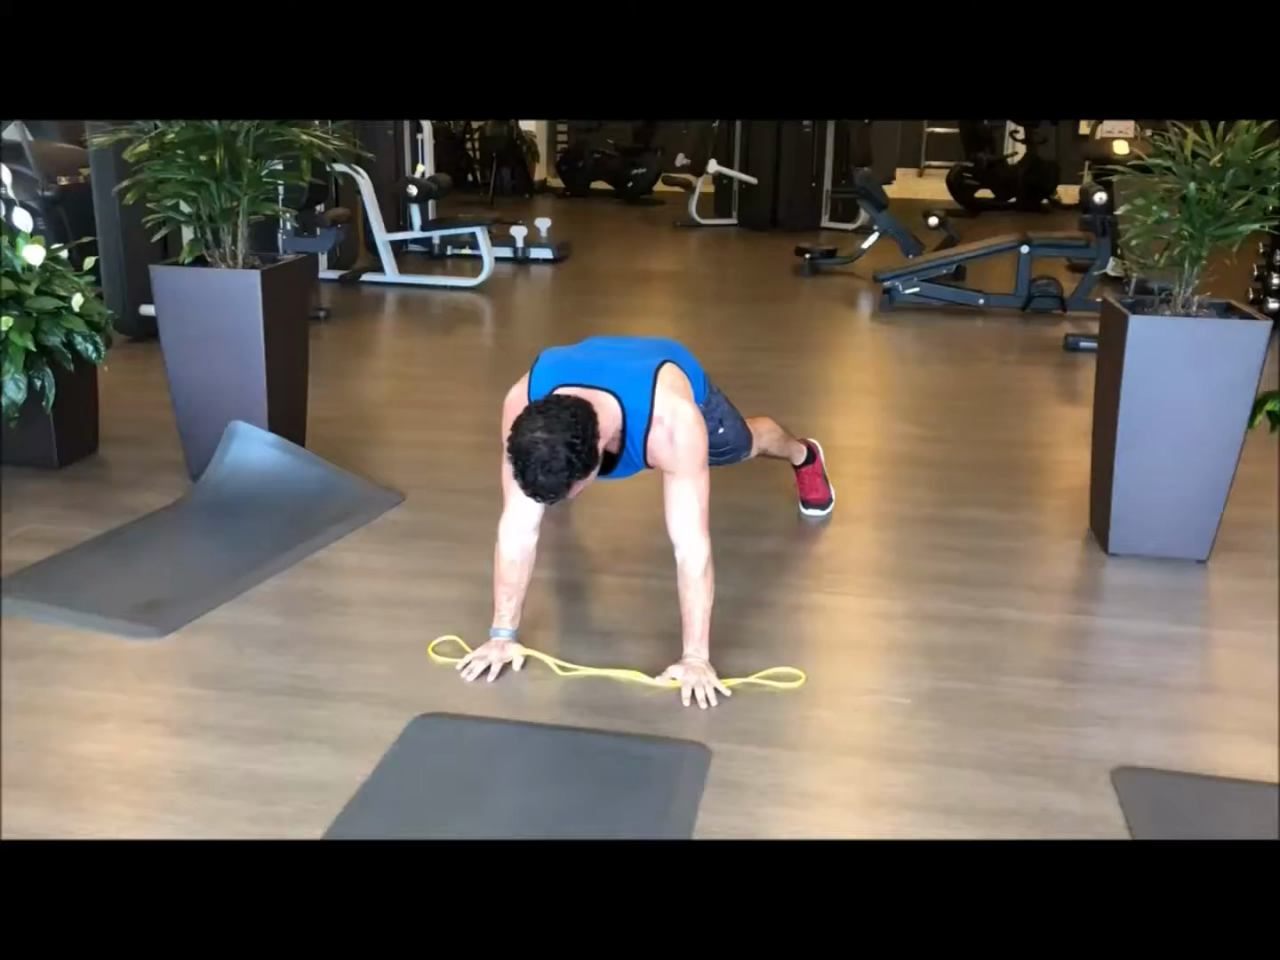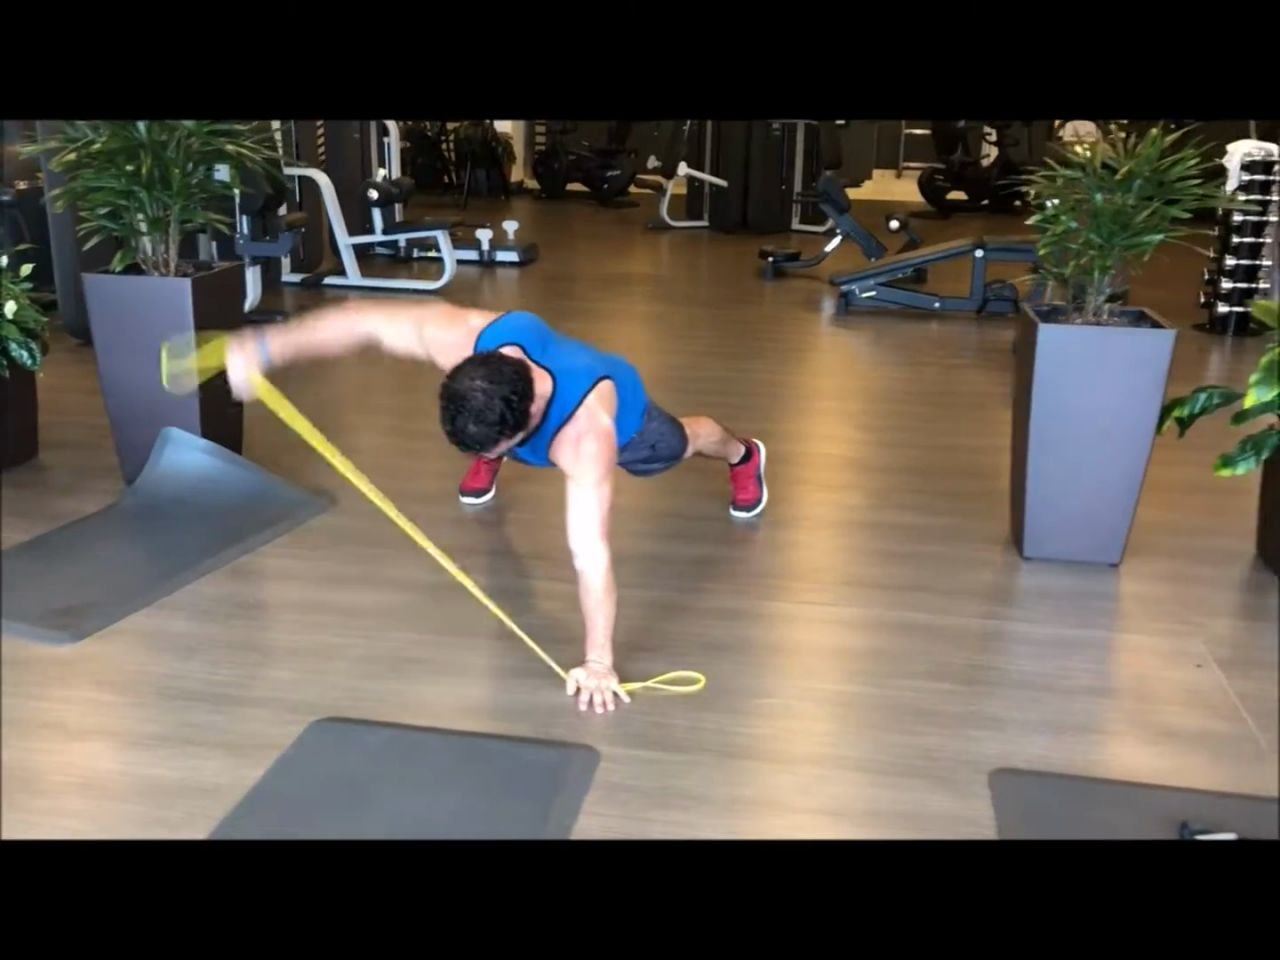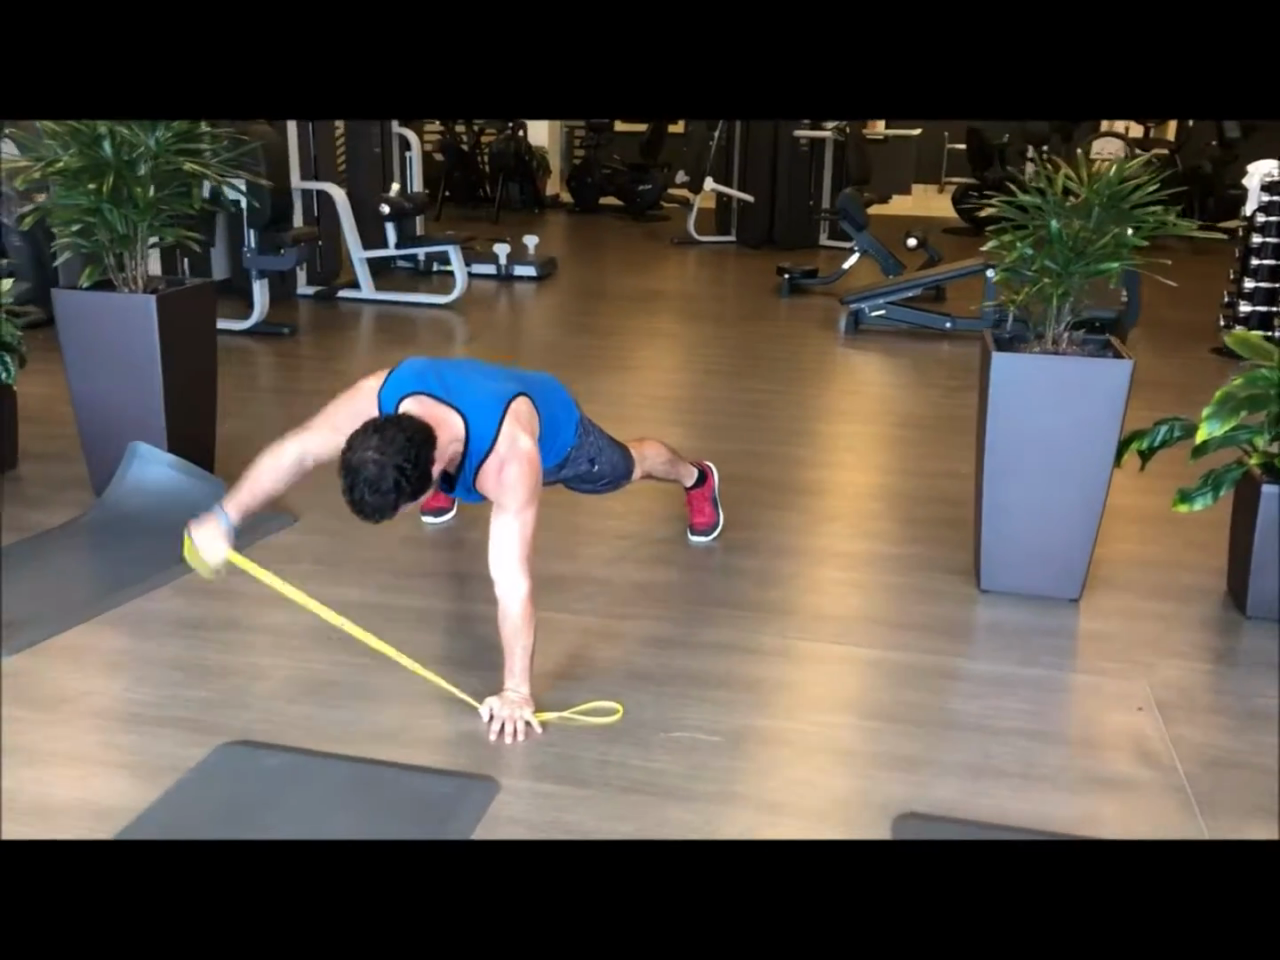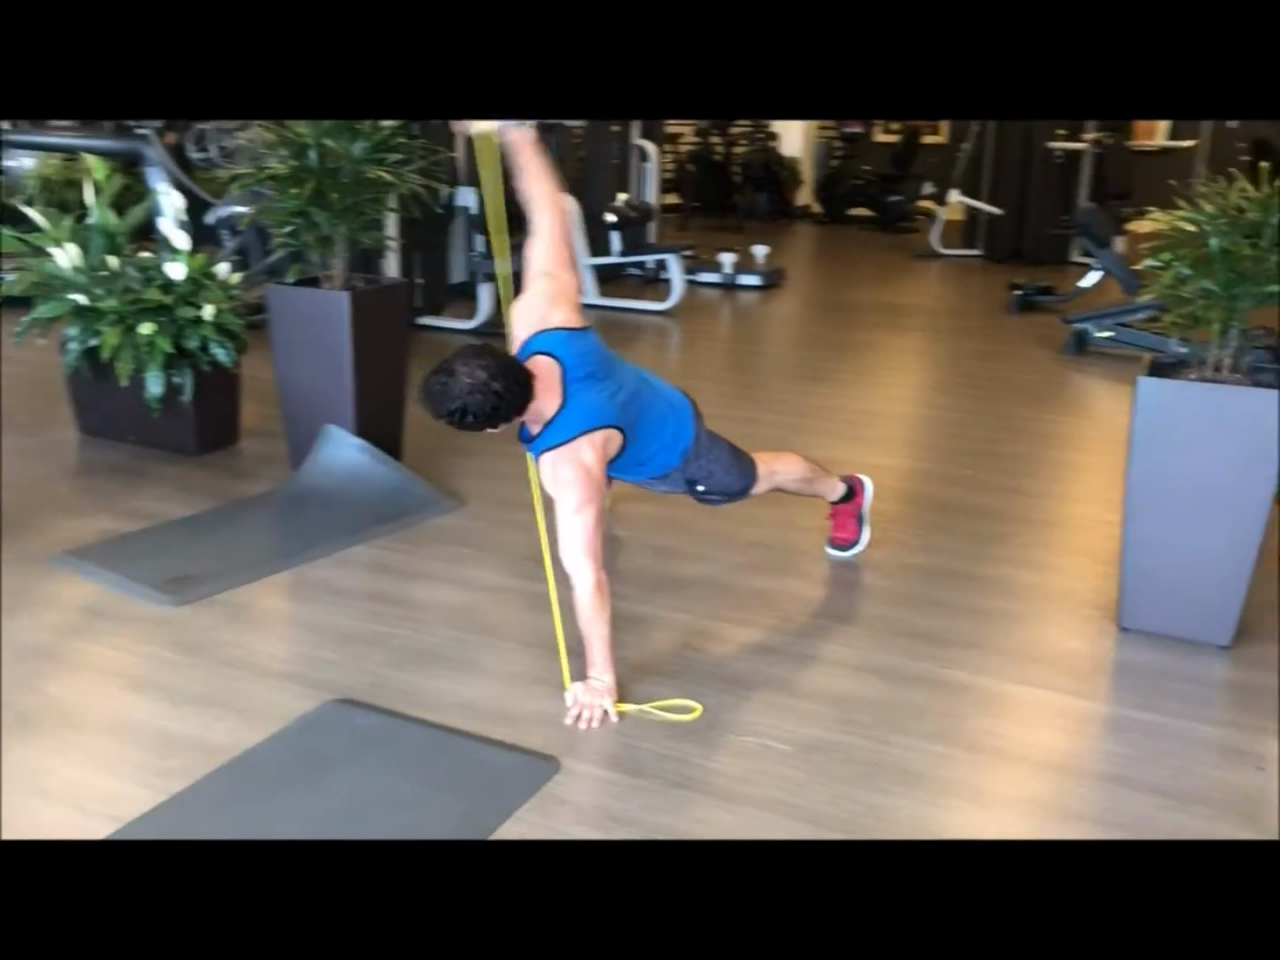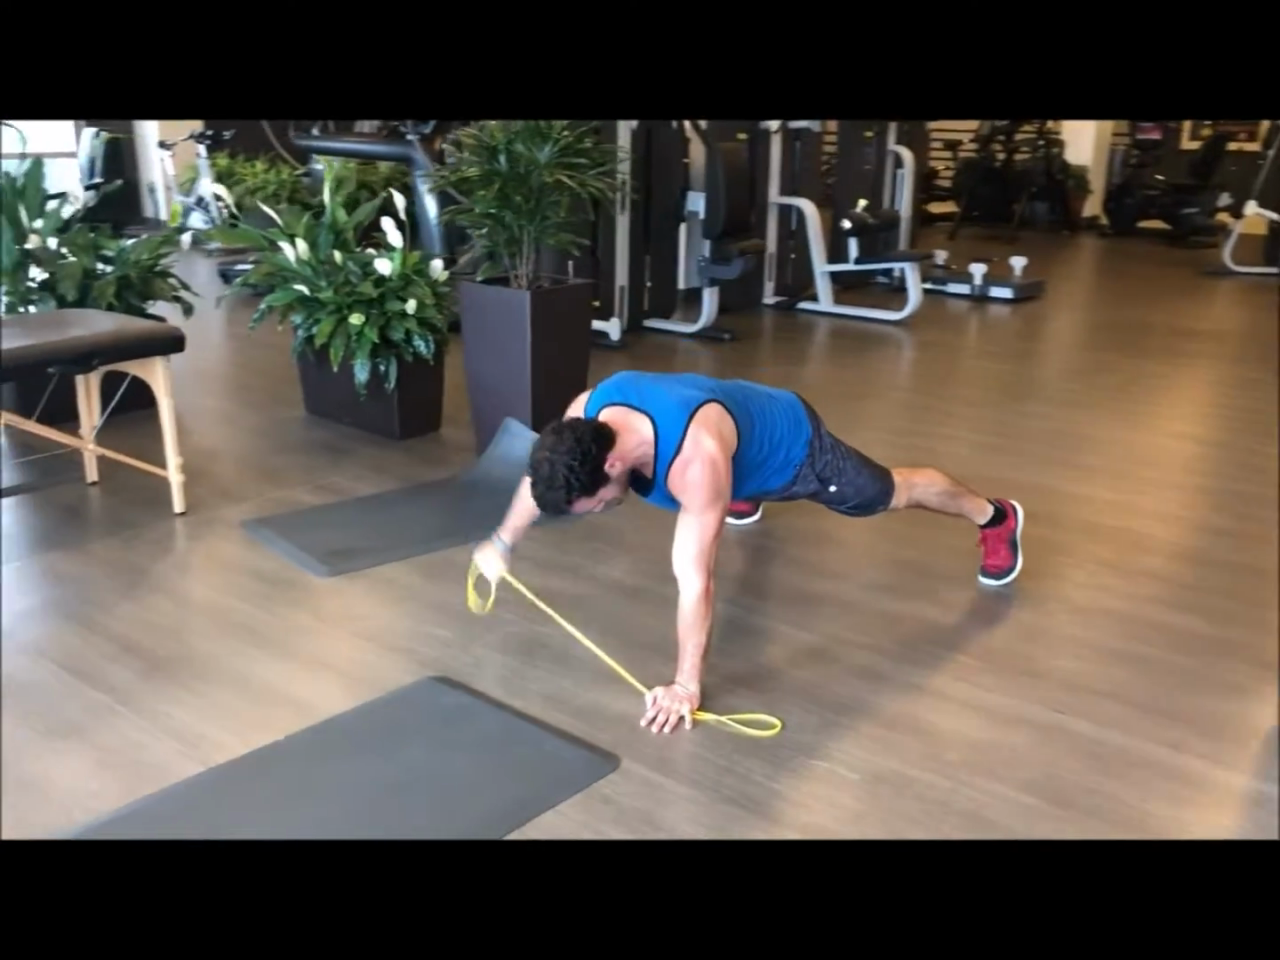
dt=1s
person 1, frame 1
left shoulder: (672, 424)
right shoulder: (523, 406)
left elbow: (691, 545)
right elbow: (518, 528)
left wrist: (695, 657)
right wrist: (502, 634)
left hip: (684, 382)
left knee: (745, 444)
left ankle: (803, 455)
person 1, frame 2
left shoulder: (589, 426)
right shoulder: (480, 341)
left elbow: (591, 552)
right elbow: (367, 324)
left wrist: (599, 664)
right wrist: (267, 347)
left hip: (622, 414)
left knee: (678, 445)
right knee: (490, 462)
left ankle: (741, 452)
right ankle: (491, 461)
person 1, frame 3
left shoulder: (507, 458)
right shoulder: (377, 399)
left elbow: (512, 582)
right elbow: (297, 452)
left wrist: (515, 692)
right wrist: (223, 517)
left hip: (556, 435)
right hip: (479, 402)
left knee: (626, 466)
right knee: (440, 497)
left ankle: (696, 478)
right ankle: (456, 493)
person 1, frame 4
left shoulder: (568, 460)
right shoulder: (545, 320)
left elbow: (586, 577)
right elbow: (549, 223)
left wrist: (601, 683)
right wrist: (516, 135)
left hip: (675, 454)
right hip: (649, 404)
left knee: (756, 480)
left ankle: (847, 492)
person 1, frame 5
left shoulder: (693, 459)
right shoulder: (587, 413)
left elbow: (695, 581)
right elbow: (542, 482)
left wrist: (685, 687)
right wrist: (500, 543)
left hip: (797, 450)
right hip: (748, 435)
left knee: (892, 493)
right knee: (730, 500)
left ankle: (995, 518)
right ankle: (749, 493)
